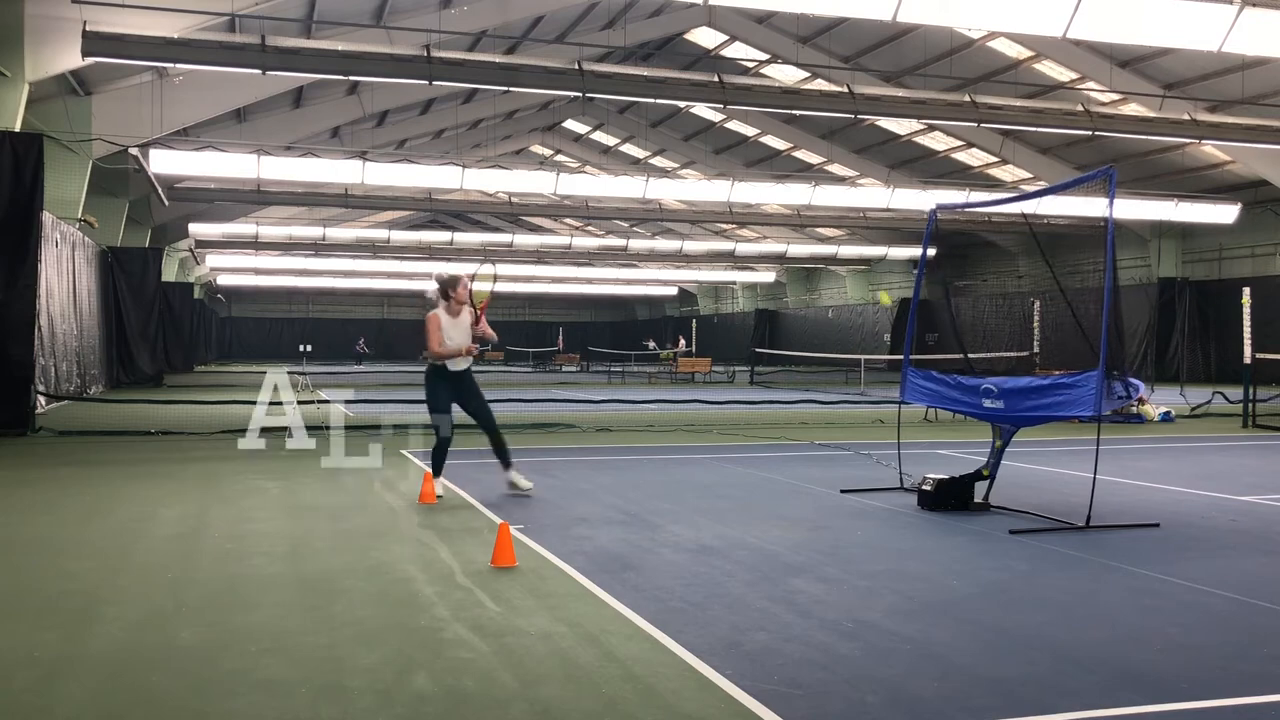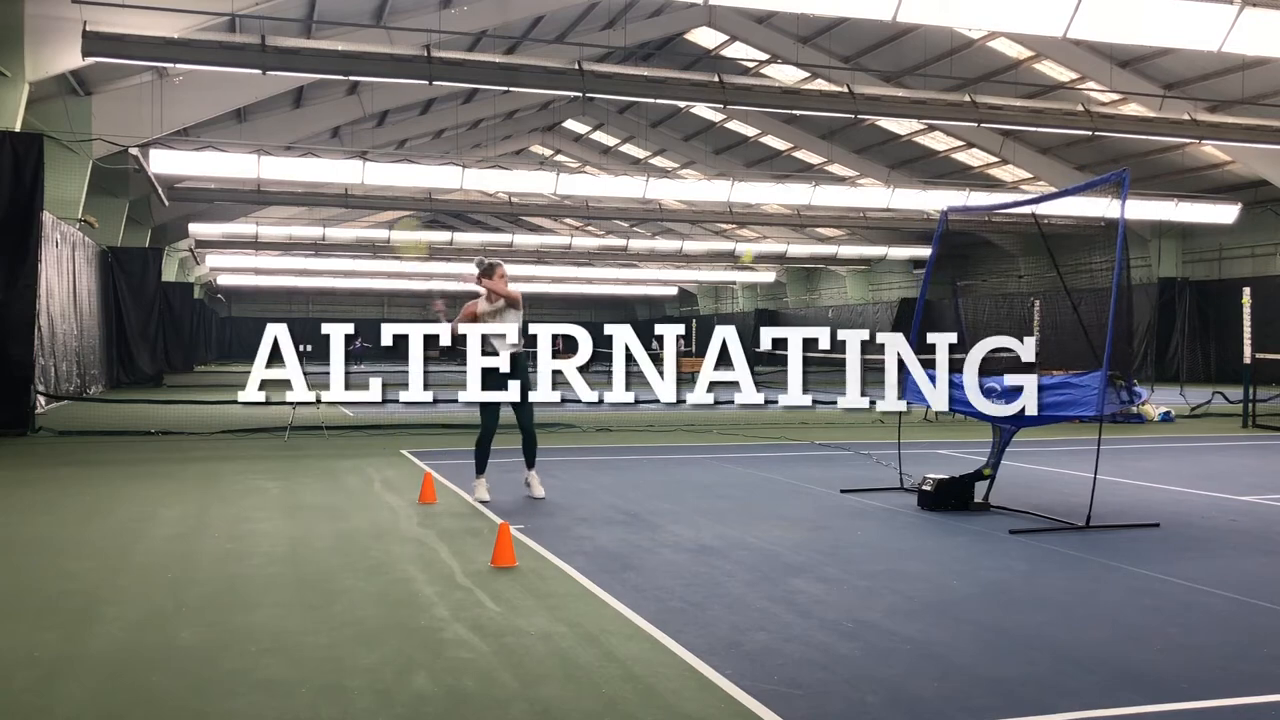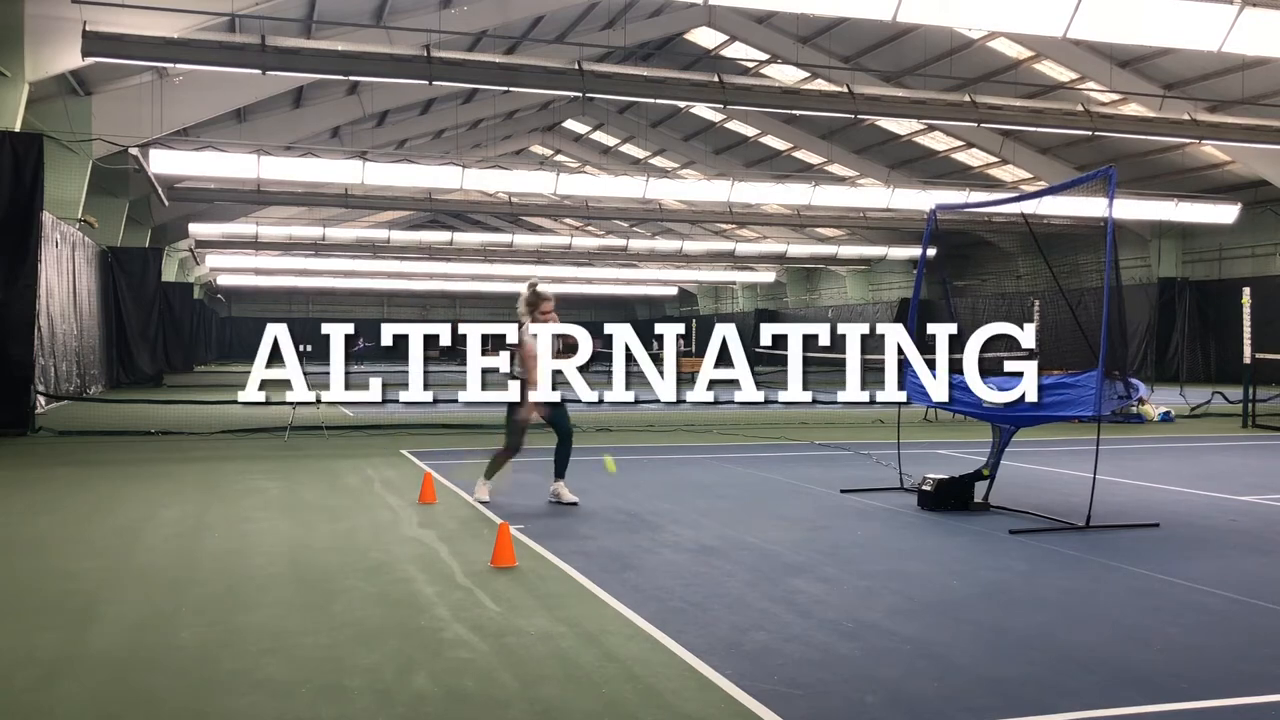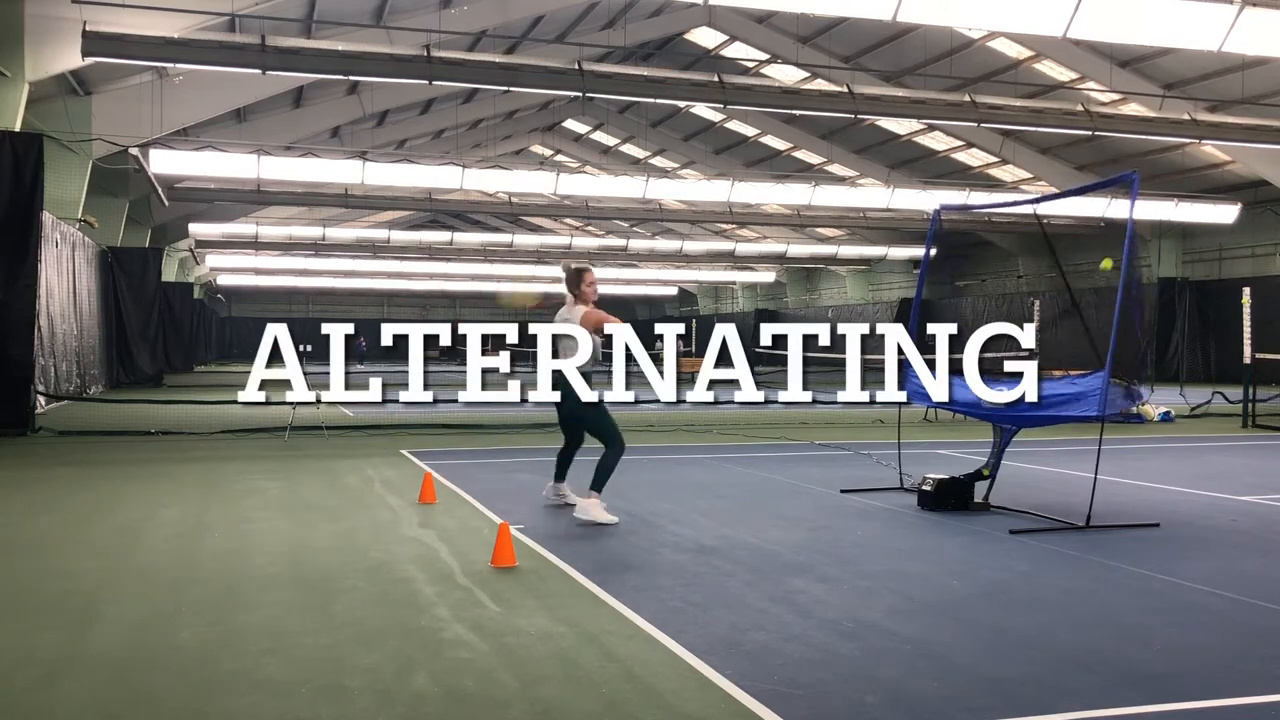
dt=0.5s
person 1, frame 1
left shoulder: (472, 314)
right shoulder: (434, 318)
left elbow: (492, 337)
right elbow: (434, 352)
left wrist: (484, 333)
right wrist: (462, 350)
left hip: (464, 378)
right hip: (438, 380)
left knee: (491, 427)
right knee: (444, 438)
left ankle: (512, 475)
right ankle: (436, 479)
person 1, frame 2
left shoulder: (514, 299)
right shoulder: (475, 306)
left elbow: (507, 293)
right elbow: (453, 333)
left wrist: (483, 283)
right wrist: (442, 314)
left hip: (516, 364)
right hip: (490, 366)
left knee: (527, 426)
right knee: (488, 428)
left ankle: (531, 475)
right ankle: (480, 481)
person 1, frame 3
left shoulder: (552, 321)
right shoulder: (526, 336)
right elbow: (532, 374)
right wrist: (528, 405)
right hip: (523, 388)
left knee: (566, 433)
right knee: (512, 446)
left ankle: (558, 486)
right ankle: (484, 482)
person 1, frame 4
left shoulder: (563, 314)
right shoulder: (591, 315)
right elbow: (621, 326)
left wrist: (597, 337)
left hip: (562, 384)
right hip: (577, 388)
left knee: (574, 440)
right knee: (615, 444)
left ankle: (557, 487)
right ankle: (590, 503)
